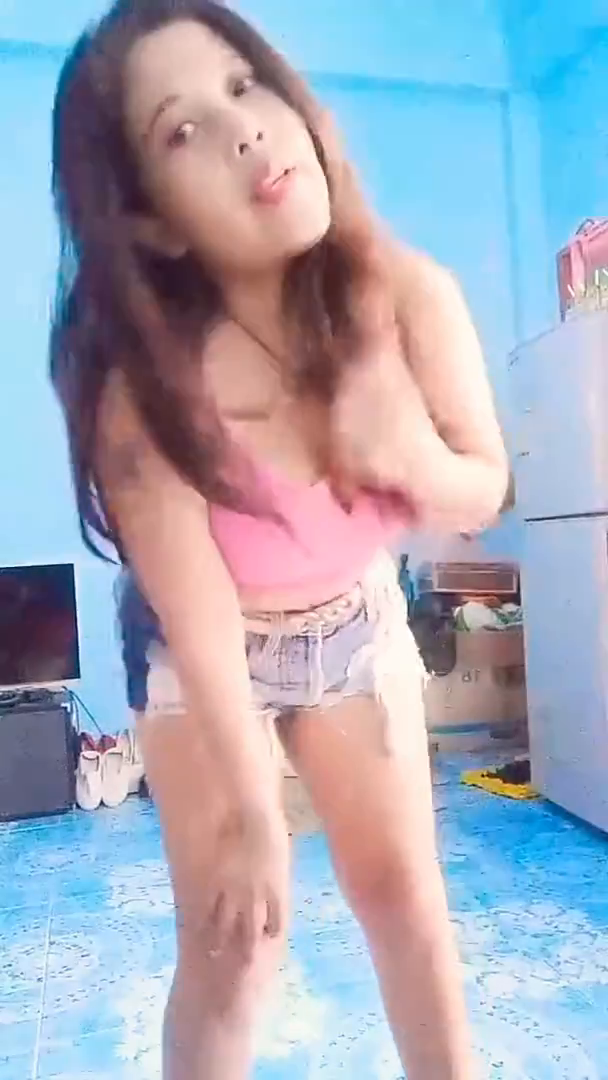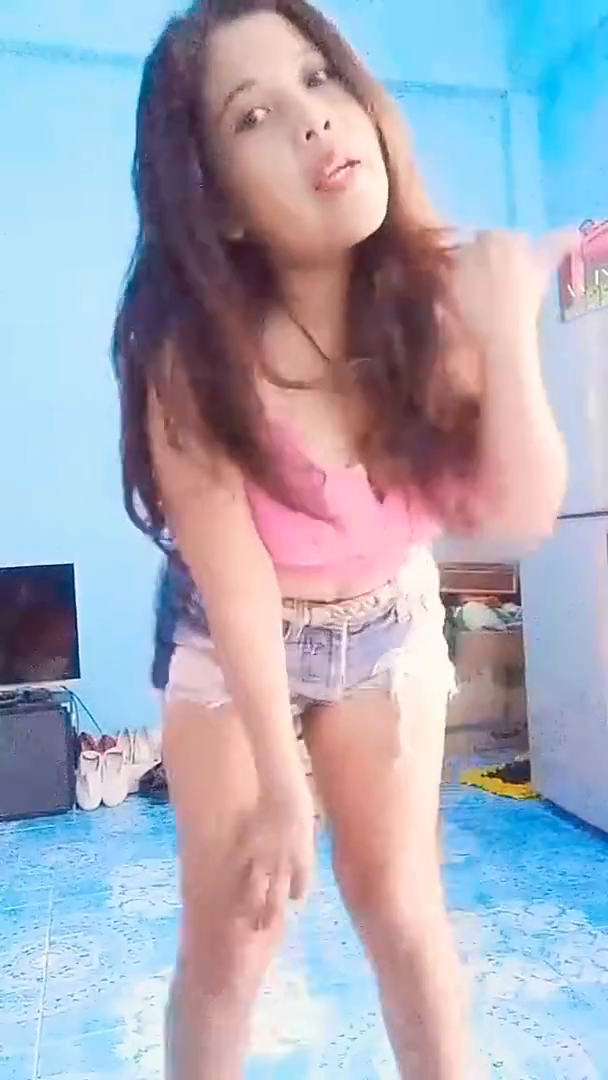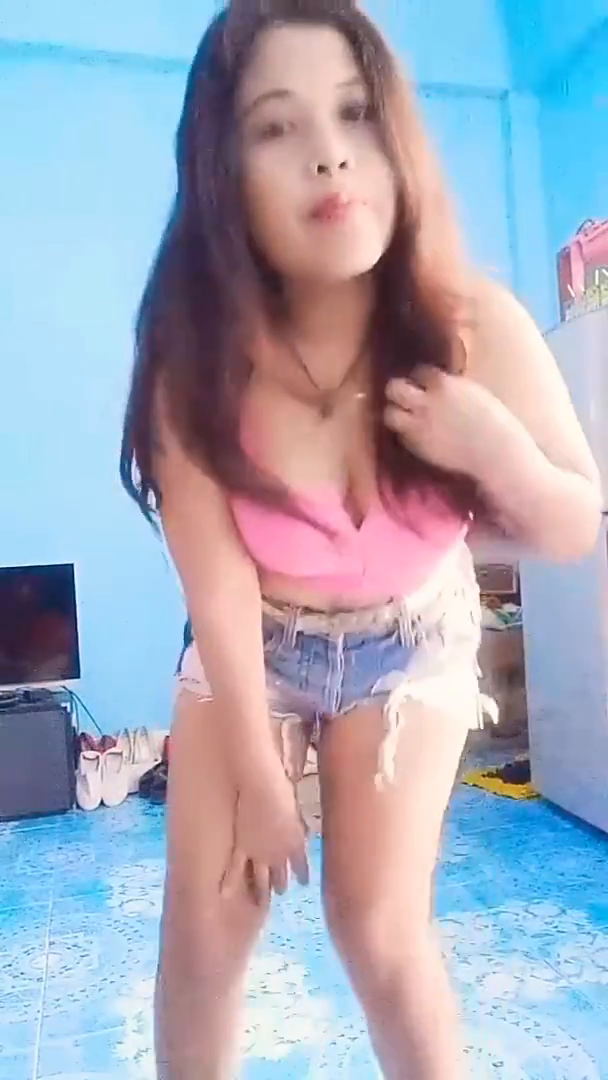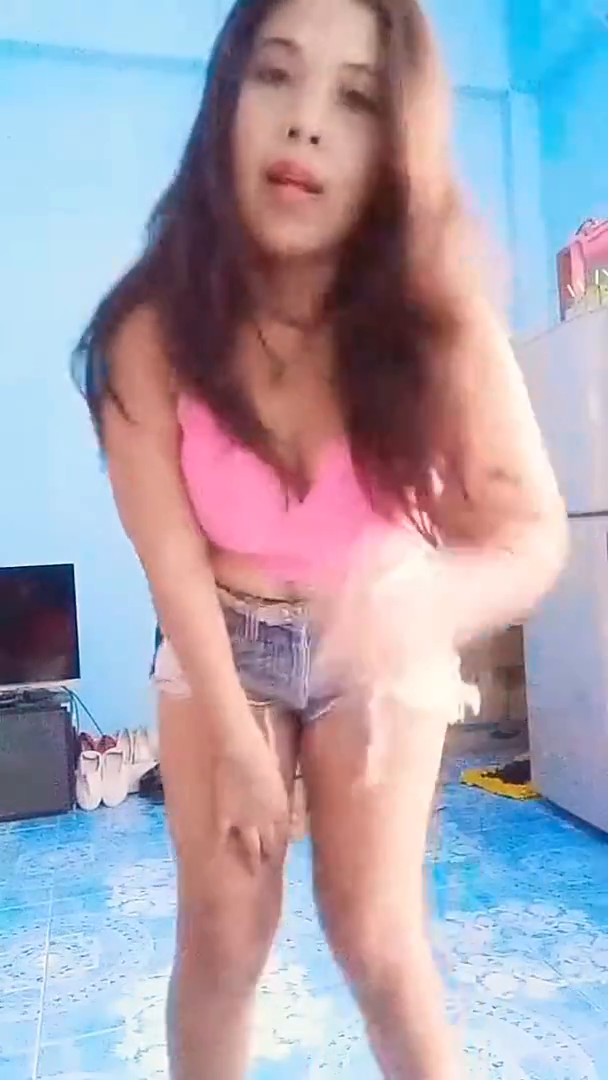
dt=1s
person 1, frame 1
left shoulder: (408, 296)
right shoulder: (148, 380)
left elbow: (477, 501)
right elbow: (198, 618)
left wrist: (412, 455)
right wrist: (252, 819)
left hip: (357, 632)
right hip: (205, 661)
left knee: (406, 898)
right knee: (232, 940)
person 1, frame 2
left shoulder: (443, 299)
right shoulder: (199, 355)
left elbow: (524, 516)
right elbow: (235, 589)
left wrist: (510, 345)
right wrist: (279, 789)
left hip: (389, 634)
right hip: (230, 648)
left knee: (400, 909)
right knee: (228, 932)
person 1, frame 3
left shoulder: (473, 330)
right shoulder: (197, 372)
right elbow: (221, 596)
left wrist: (502, 456)
right wrist: (257, 776)
left hip: (412, 648)
right hip: (254, 651)
left knee: (377, 931)
right knee: (204, 928)
person 1, frame 4
left shoulder: (431, 314)
right shoulder: (153, 329)
left elbow: (536, 535)
right elbow: (172, 557)
left wrist: (440, 606)
right wrist: (239, 747)
left hip: (388, 640)
right hip: (219, 643)
left knee: (374, 939)
right knee: (221, 936)
